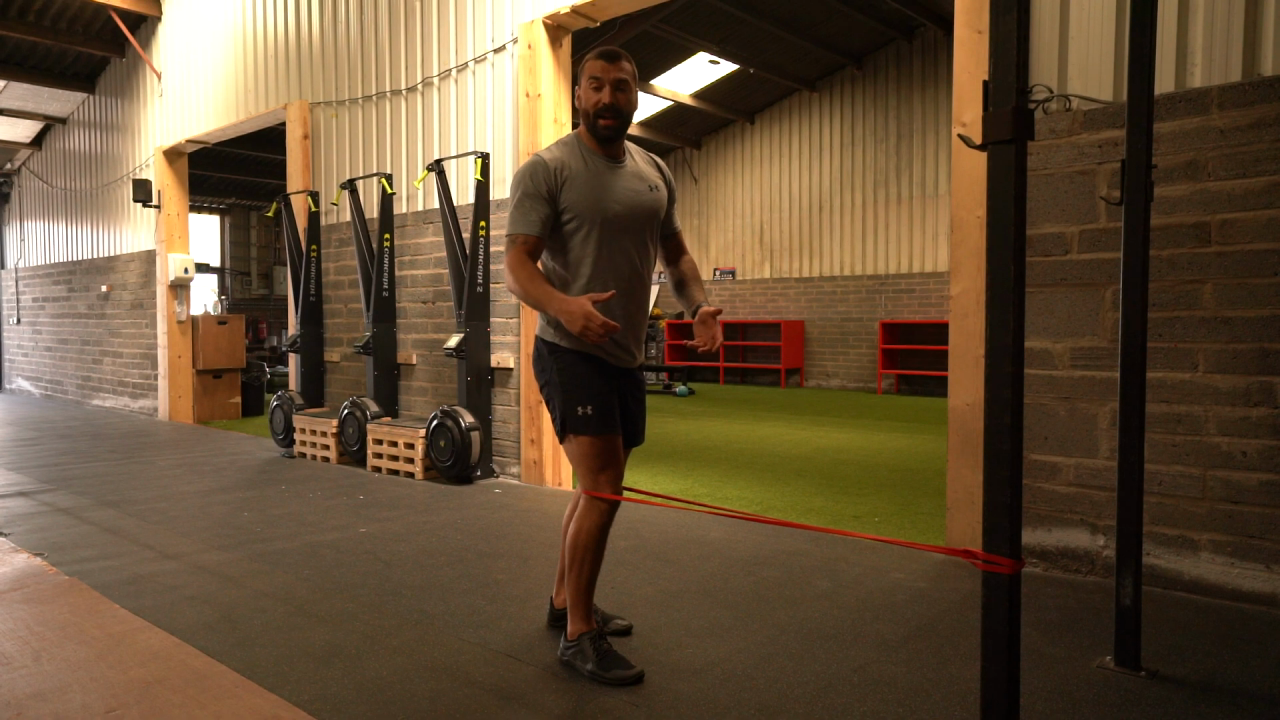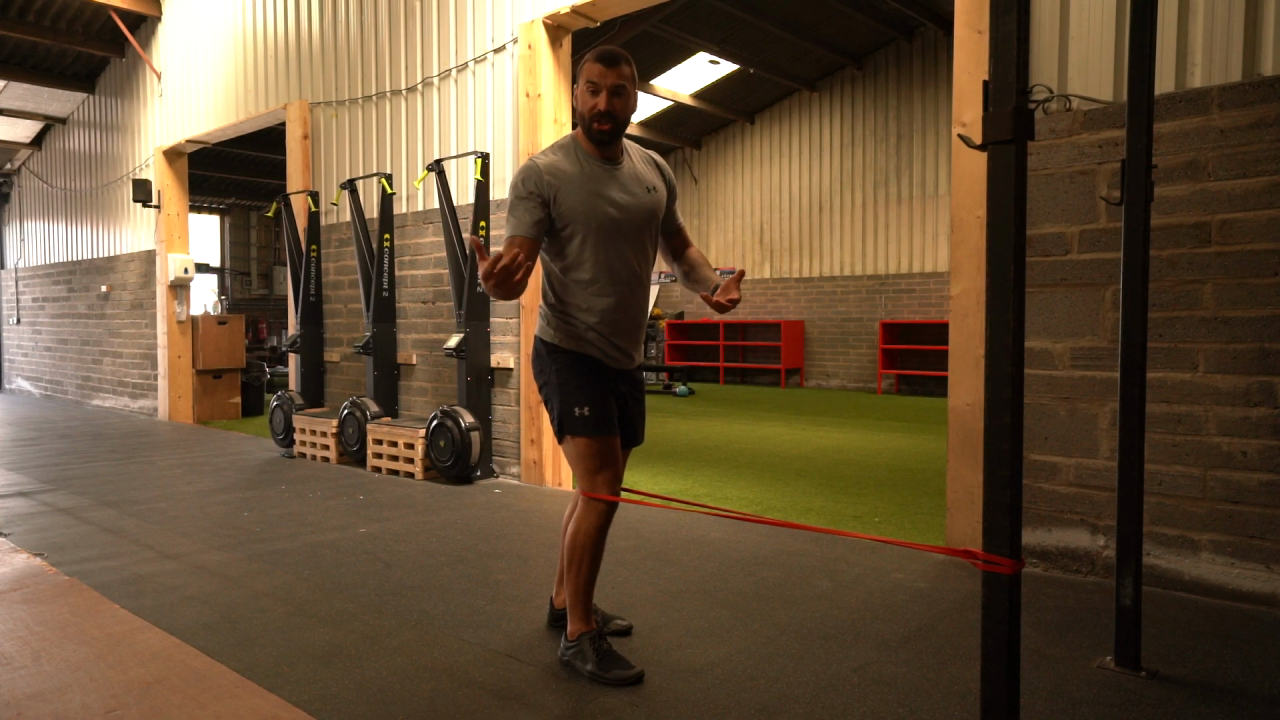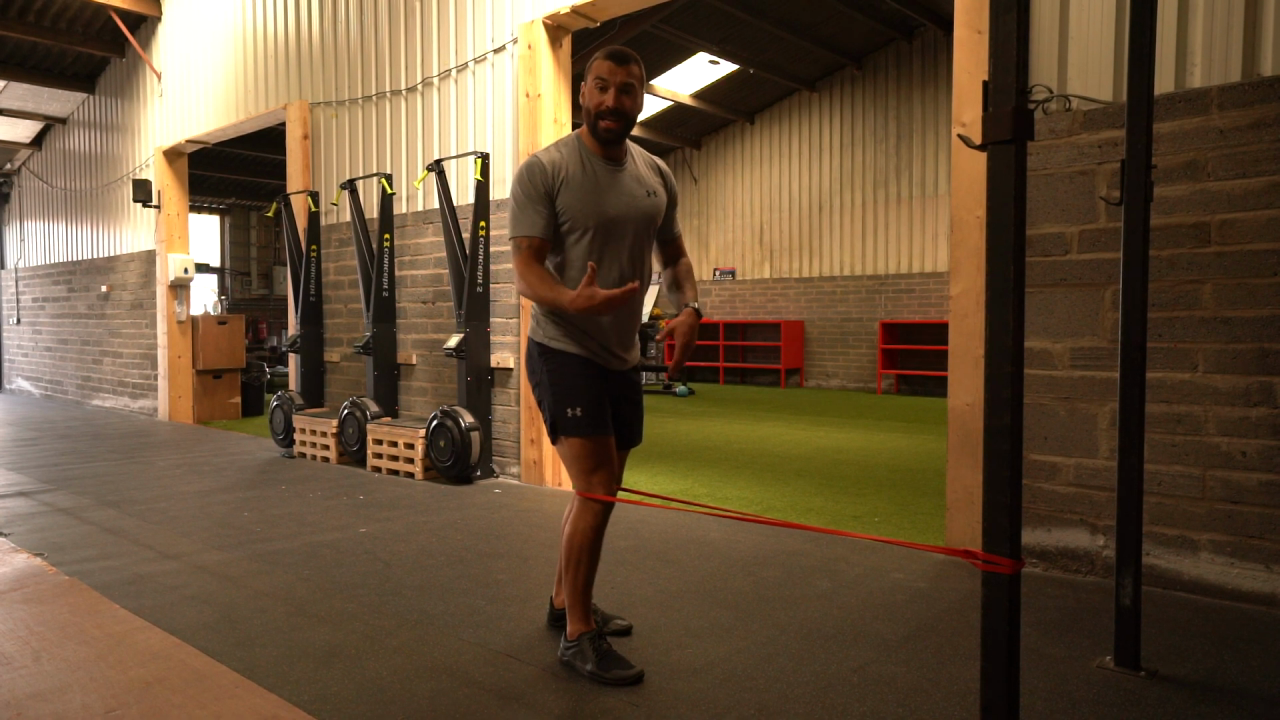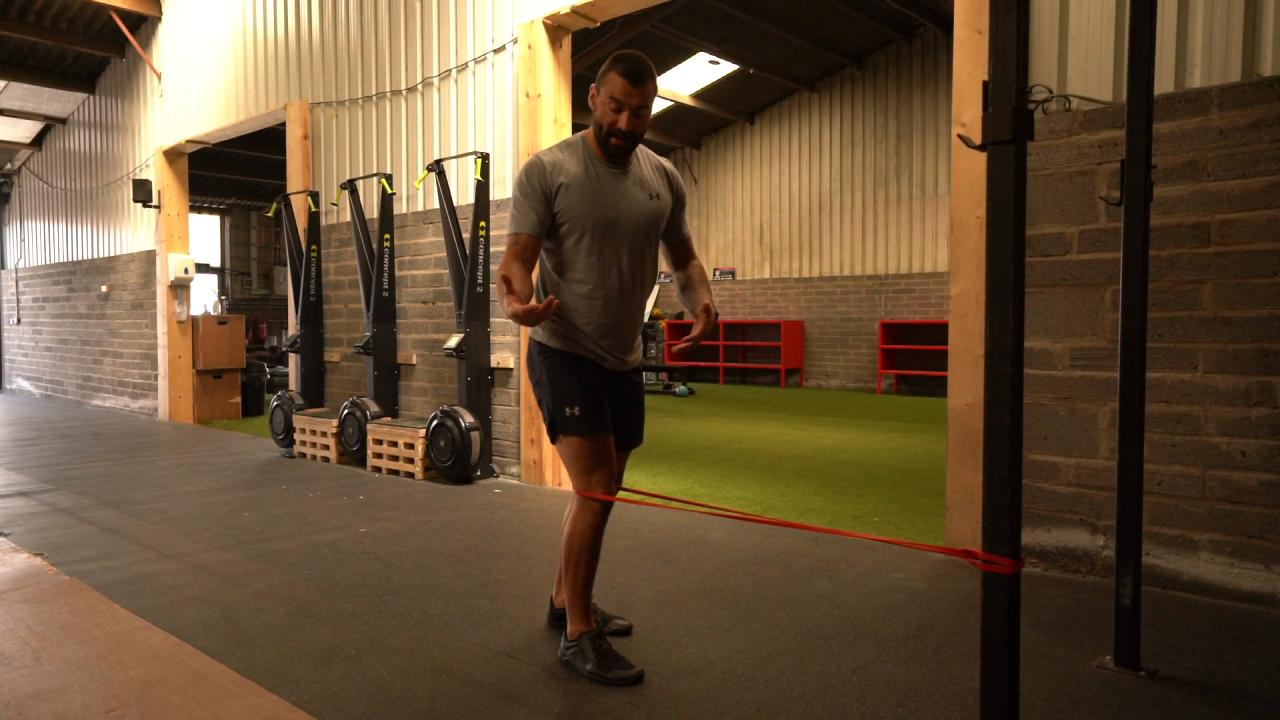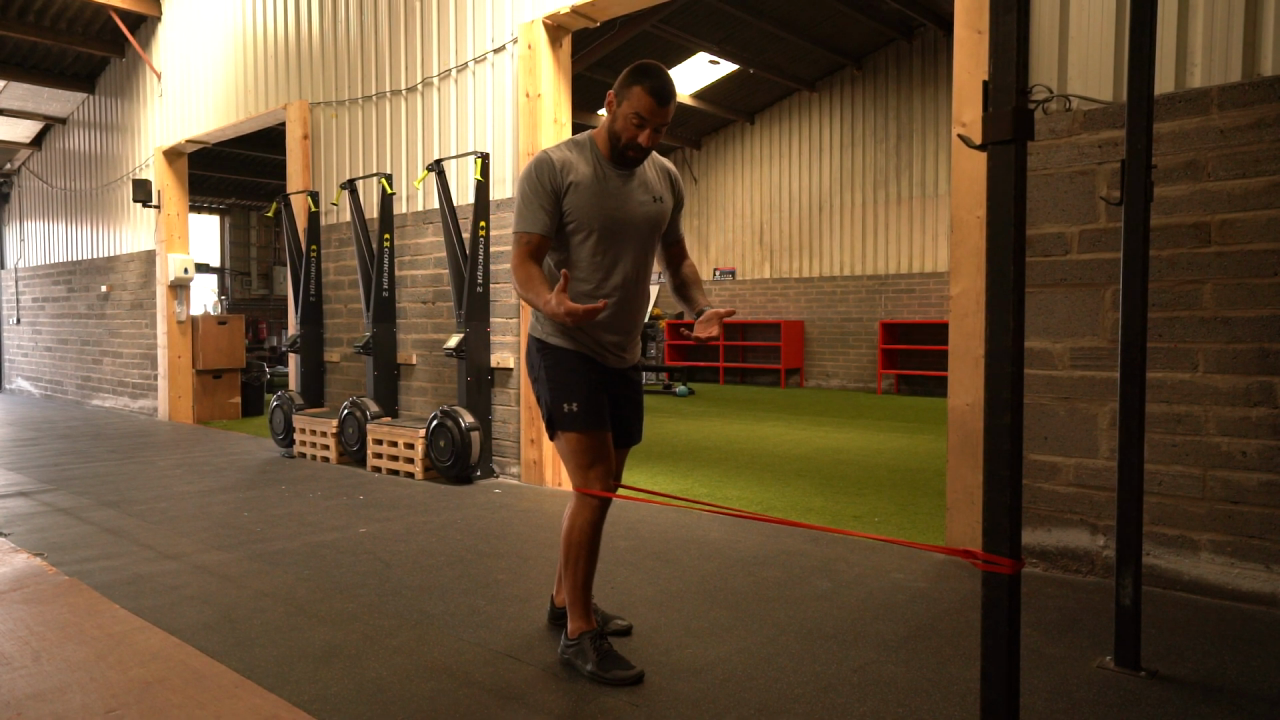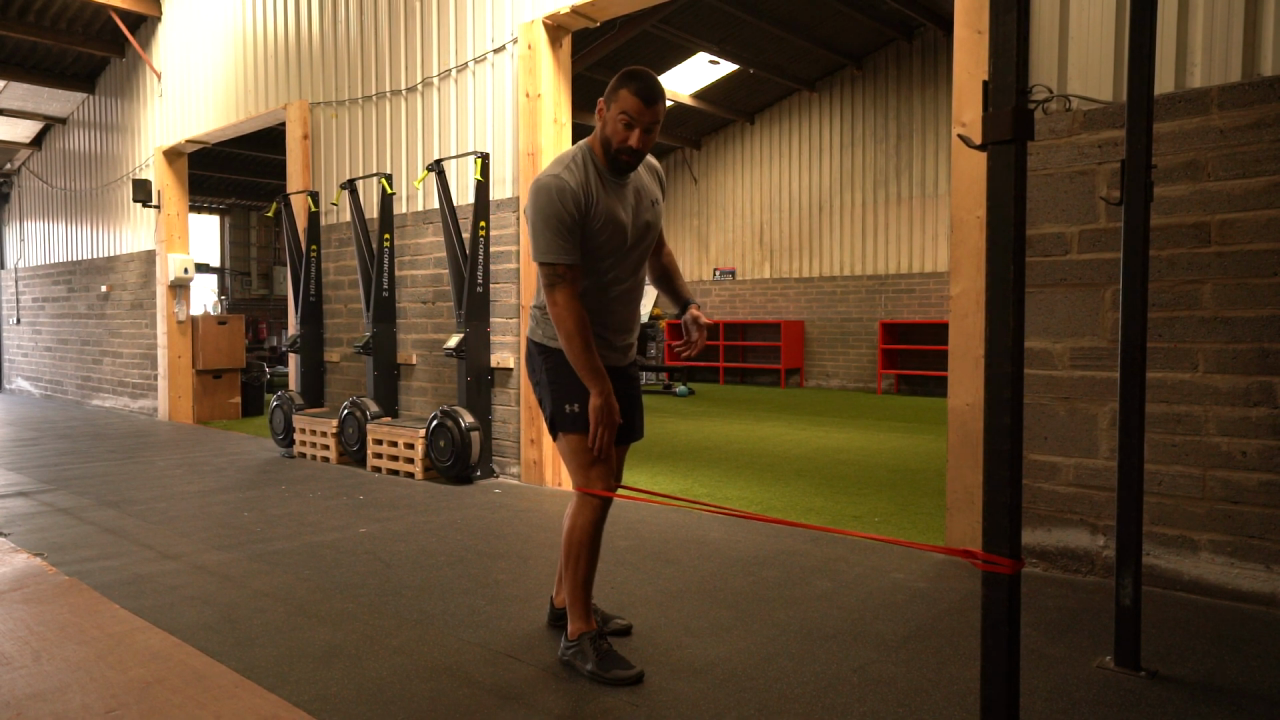
dt=0.7s
person 1, frame 1
left shoulder: (654, 172)
right shoulder: (546, 170)
left elbow: (675, 252)
right elbow: (517, 264)
left wrist: (700, 307)
right wrist: (563, 305)
left hip: (625, 356)
right hip: (572, 353)
left knee: (596, 486)
right knee: (603, 489)
left ankle: (564, 601)
right ankle: (580, 635)
person 1, frame 2
left shoulder: (655, 170)
right shoulder: (542, 173)
left elbow: (678, 243)
right elbow: (516, 258)
left wrist: (713, 283)
right wrist: (497, 280)
left hip: (625, 356)
right hip: (571, 353)
left knee: (597, 487)
right knee: (601, 491)
left ankle: (565, 601)
right ankle: (579, 634)
person 1, frame 3
left shoulder: (655, 175)
right shoulder: (544, 169)
left elbow: (674, 255)
right elbow: (526, 268)
left wrist: (688, 309)
right wrist: (572, 300)
left hip: (621, 358)
right hip: (565, 354)
left knee: (597, 487)
right knee: (596, 492)
left ankle: (565, 601)
right ankle: (578, 635)
person 1, frame 4
left shoulder: (664, 177)
right shoulder: (547, 170)
left elbow: (682, 257)
right elbow: (518, 256)
left wrist: (702, 305)
right wrist: (516, 301)
left hip: (624, 358)
right hip: (566, 353)
left knee: (601, 488)
right knee: (594, 491)
left ankle: (565, 601)
right ankle: (579, 634)
person 1, frame 5
left shoulder: (665, 178)
right shoulder: (553, 168)
left elbow: (675, 258)
right elbow: (524, 262)
left wrist: (702, 307)
right wrist: (551, 303)
left hip: (623, 356)
right hip: (564, 350)
left knee: (603, 485)
right knee: (593, 488)
left ankle: (565, 599)
right ankle: (579, 635)
person 1, frame 6
left shoulder: (650, 175)
right shoulder: (559, 186)
right elbow: (562, 299)
left wrist: (687, 305)
right wrist: (598, 392)
left hip: (620, 353)
right hip: (563, 354)
left knee: (603, 485)
right knee: (595, 487)
left ankle: (565, 599)
right ankle: (579, 634)
